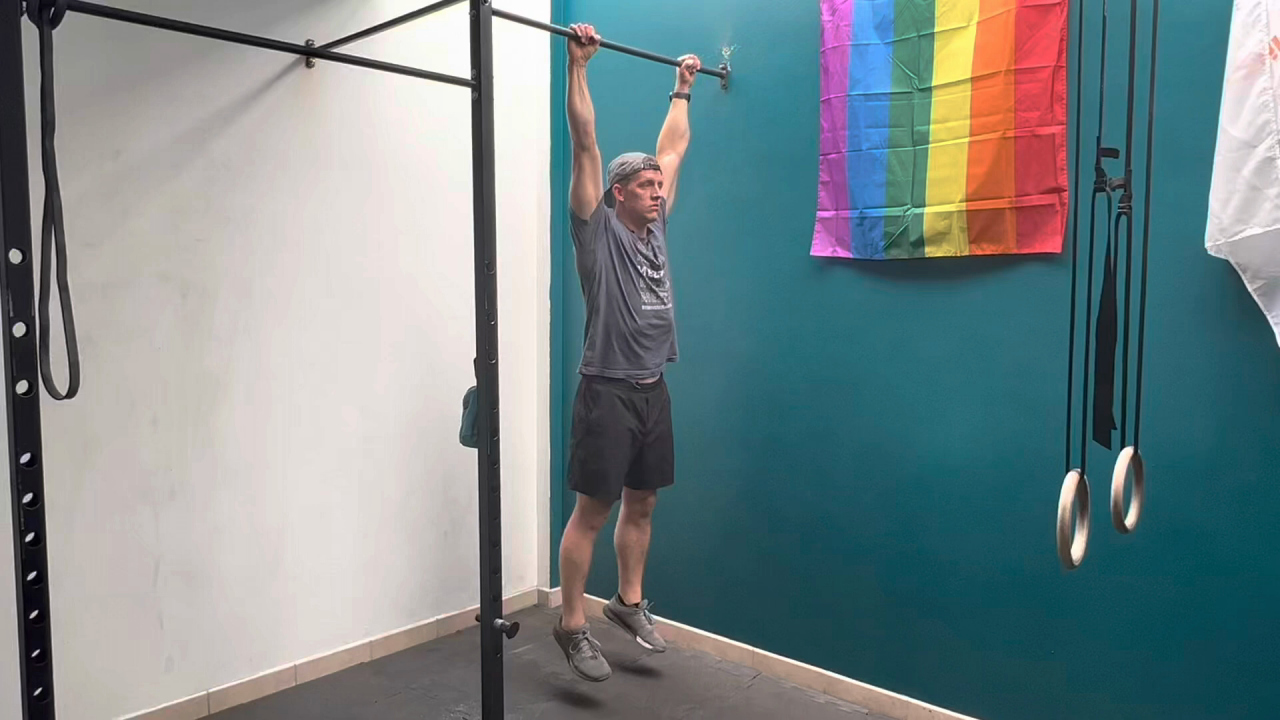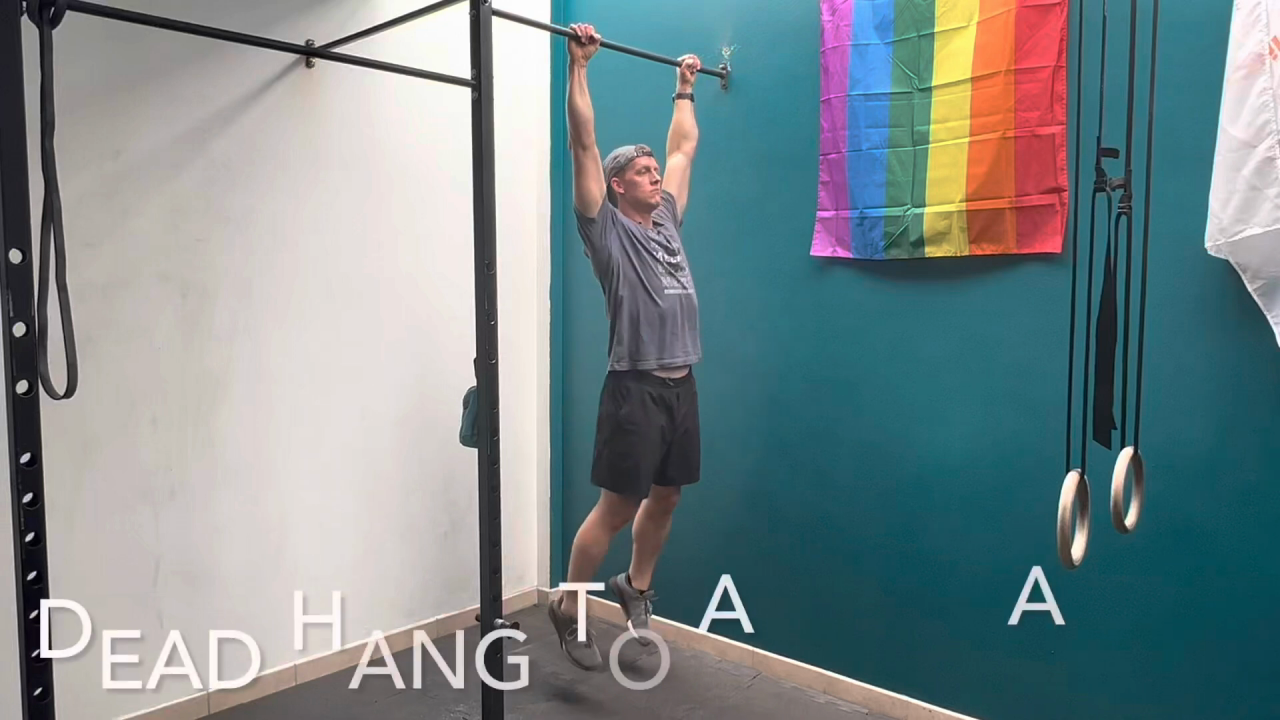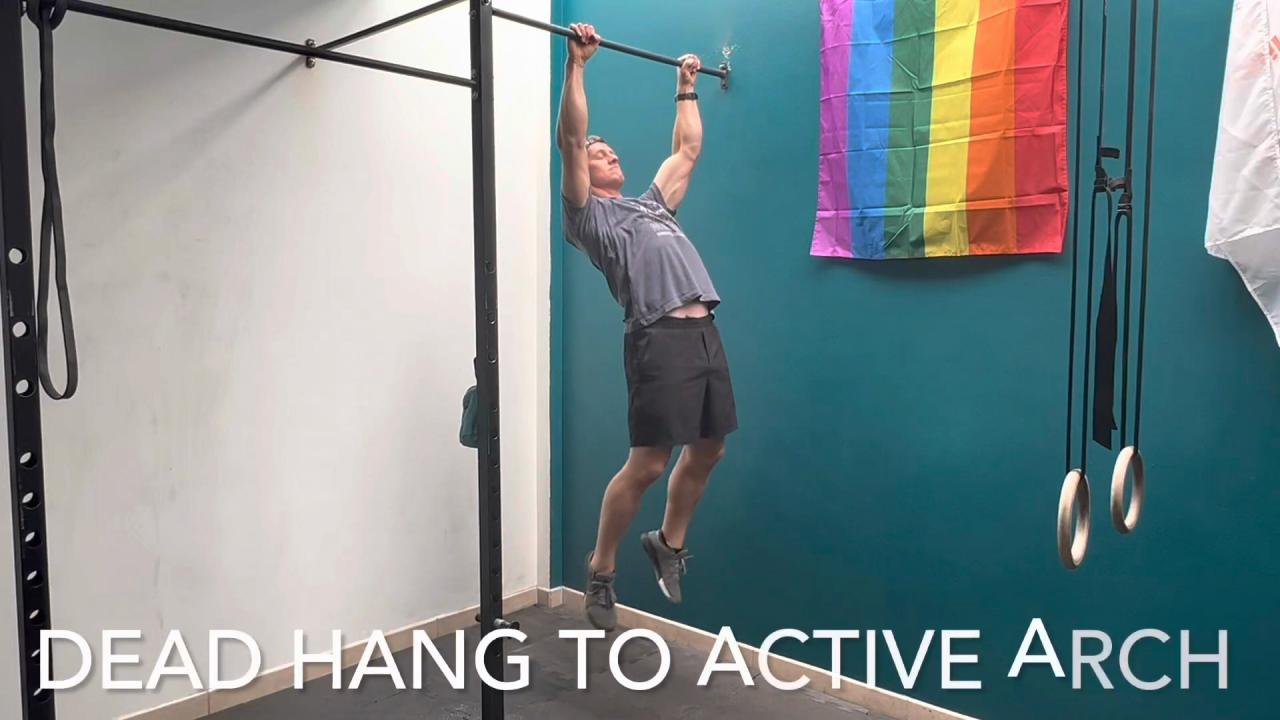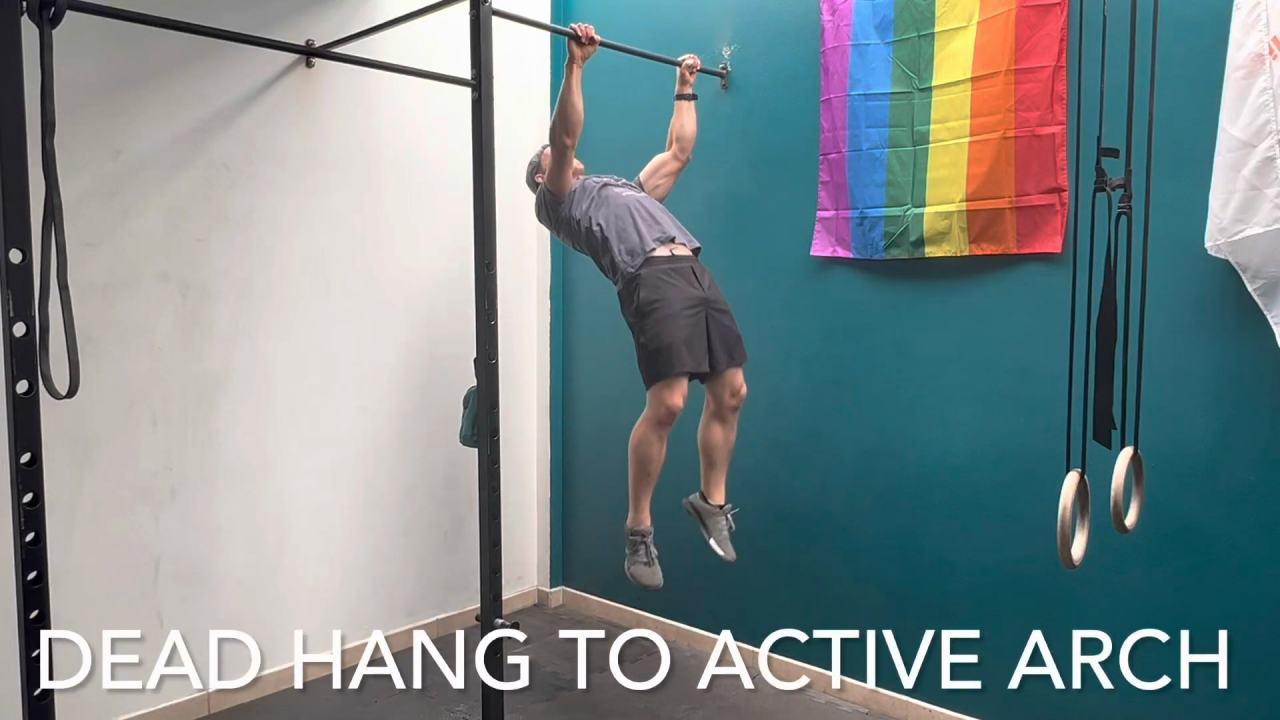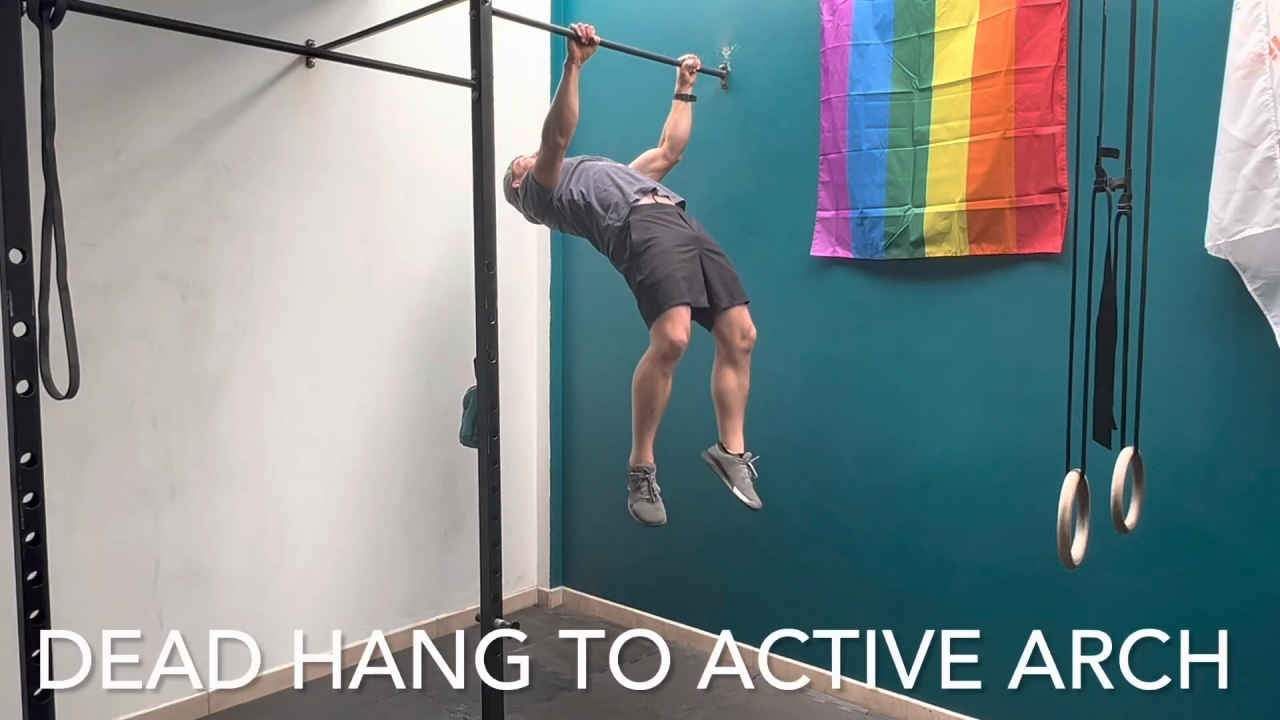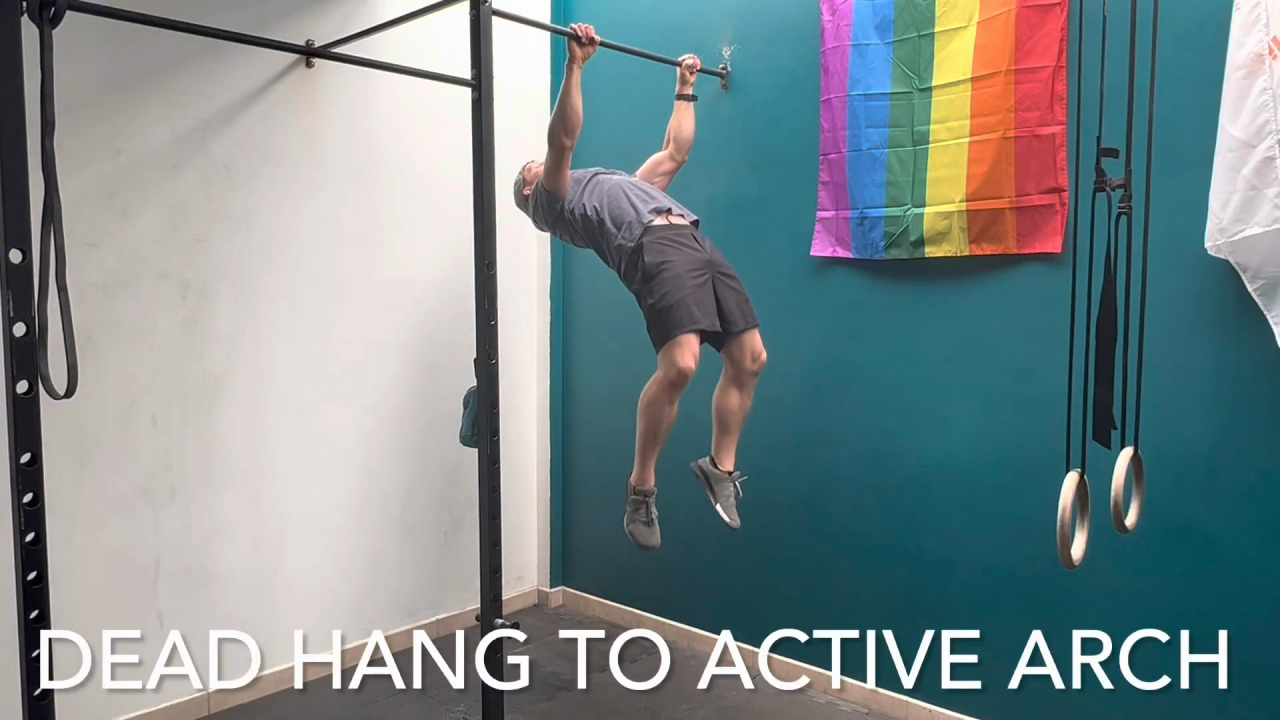
dt=0.4s
person 1, frame 1
left shoulder: (654, 224)
right shoulder: (596, 228)
left elbow: (673, 147)
right elbow: (585, 145)
left wrist: (681, 87)
right wrist: (579, 65)
left hip: (652, 391)
right hip: (606, 393)
left knee: (640, 506)
right knee: (592, 511)
left ankle: (630, 604)
right ankle: (572, 627)
person 1, frame 2
left shoulder: (666, 219)
right shoulder: (604, 226)
left elbow: (684, 146)
right elbow: (583, 147)
left wrist: (683, 87)
right wrist: (579, 63)
left hip: (681, 385)
right hip: (636, 389)
left knee: (665, 499)
right knee: (617, 508)
left ankle: (635, 586)
right ankle: (569, 609)
person 1, frame 3
left shoulder: (648, 204)
right shoulder: (583, 213)
left elbow: (687, 150)
right elbow: (569, 140)
left wrist: (686, 87)
right wrist: (576, 64)
left hip: (706, 333)
right hip: (660, 338)
left knee: (708, 452)
right knee: (648, 463)
left ankle: (669, 542)
right ankle: (599, 570)
person 1, frame 4
left shoulder: (624, 188)
right shoulder: (557, 202)
left elbow: (677, 153)
right elbow: (564, 138)
left wrist: (684, 87)
right wrist: (575, 63)
left hip: (696, 273)
right hip: (653, 279)
left knee: (730, 393)
right knee: (667, 403)
left ankle: (712, 500)
right ankle: (638, 528)
person 1, frame 5
left shoulder: (601, 173)
right shoulder: (541, 194)
left elbow: (667, 154)
right elbow: (557, 137)
left wrist: (684, 88)
right wrist: (574, 63)
left hip: (684, 224)
right hip: (643, 229)
left knee: (740, 337)
right knee: (671, 339)
left ankle: (731, 452)
right ankle: (641, 468)
person 1, frame 6
left shoulder: (617, 182)
right shoulder: (552, 203)
left elbow: (674, 153)
right elbow: (563, 139)
left wrist: (684, 87)
right wrist: (575, 64)
left hip: (697, 244)
right hip: (655, 250)
left knee: (749, 359)
right knee: (679, 365)
left ankle: (720, 468)
right ankle: (640, 486)
